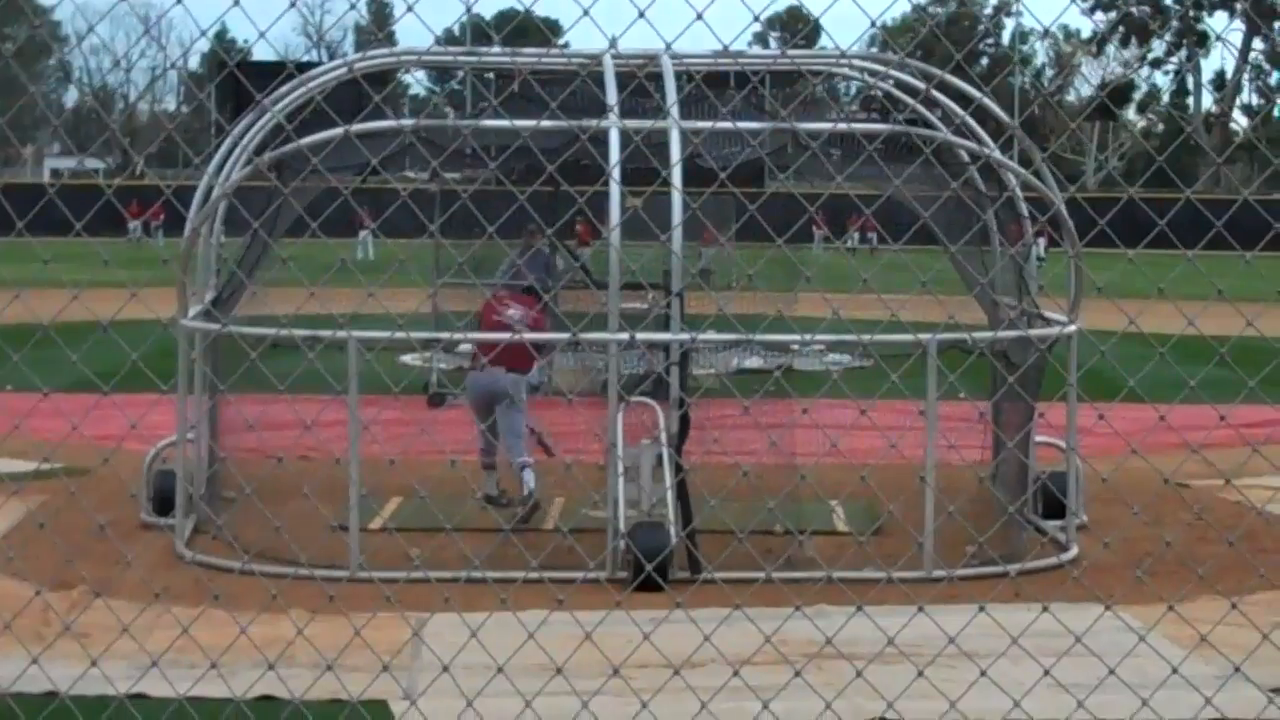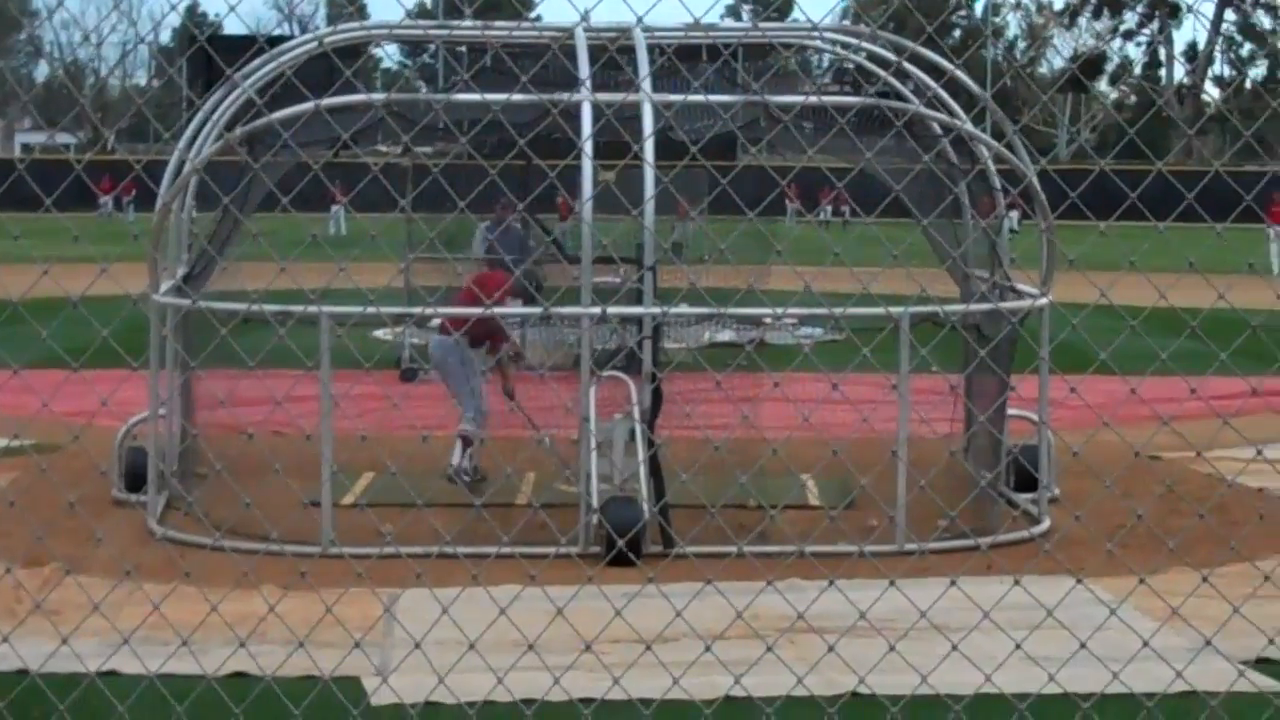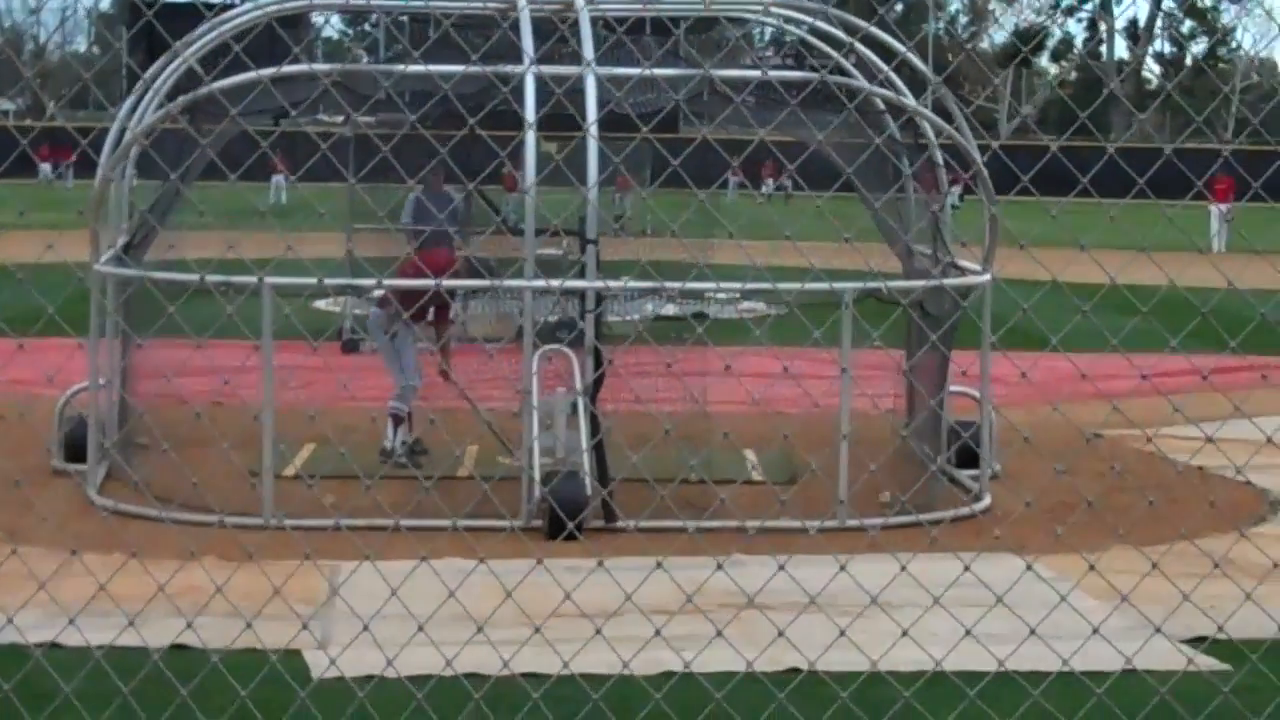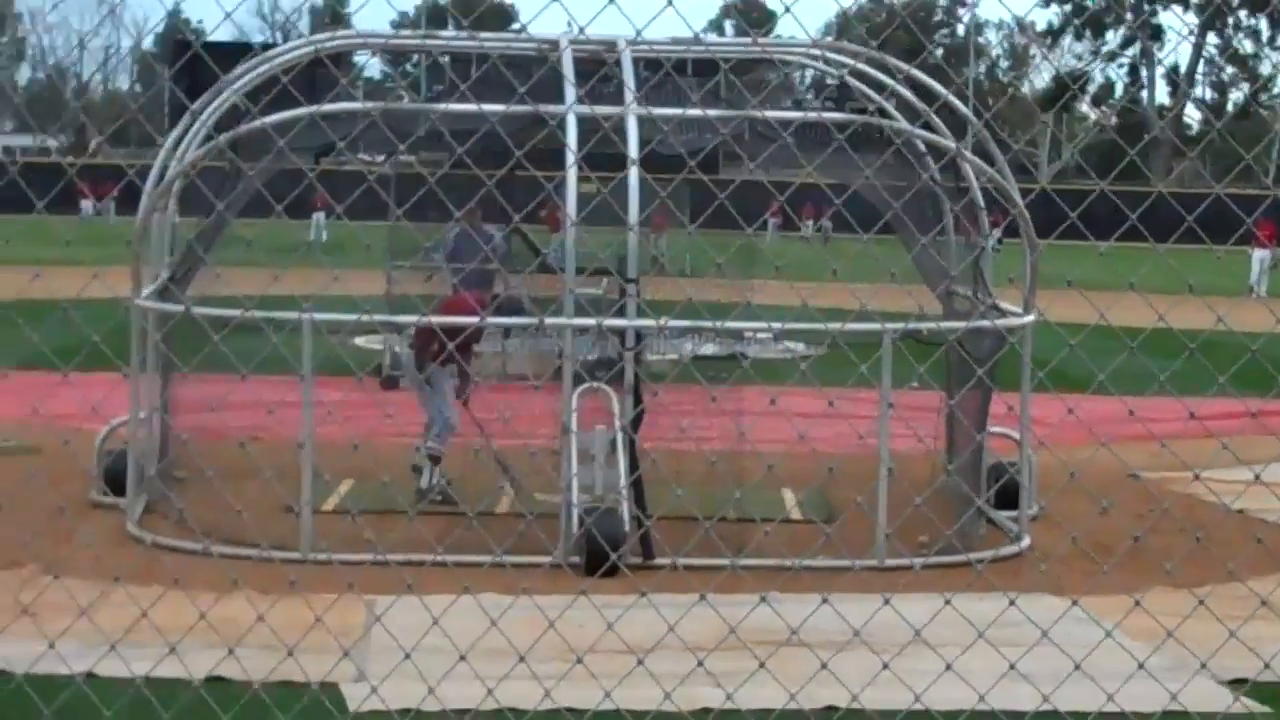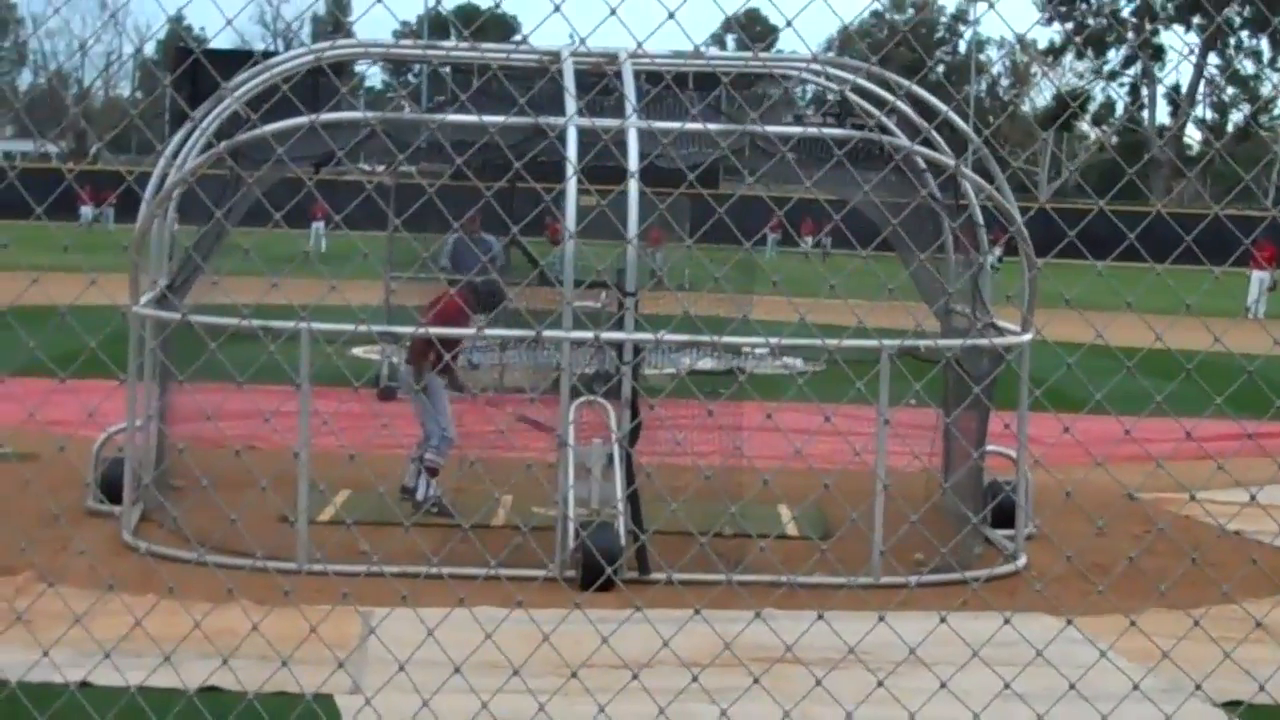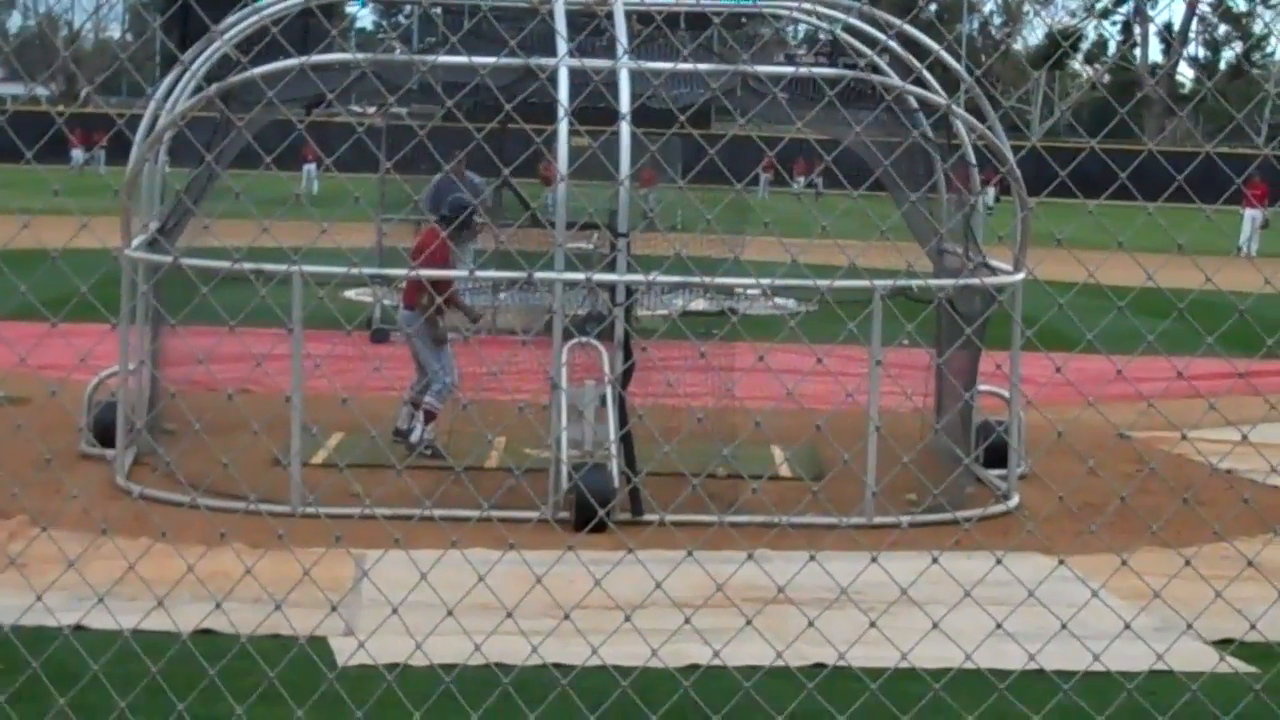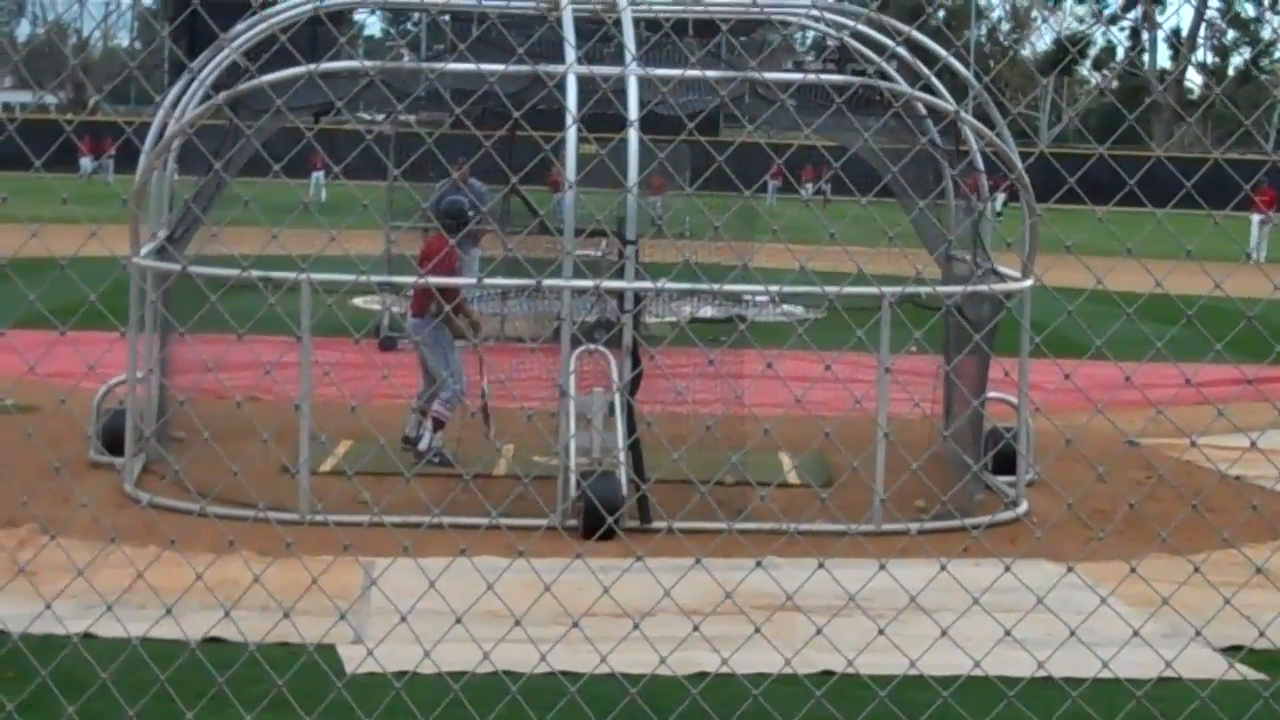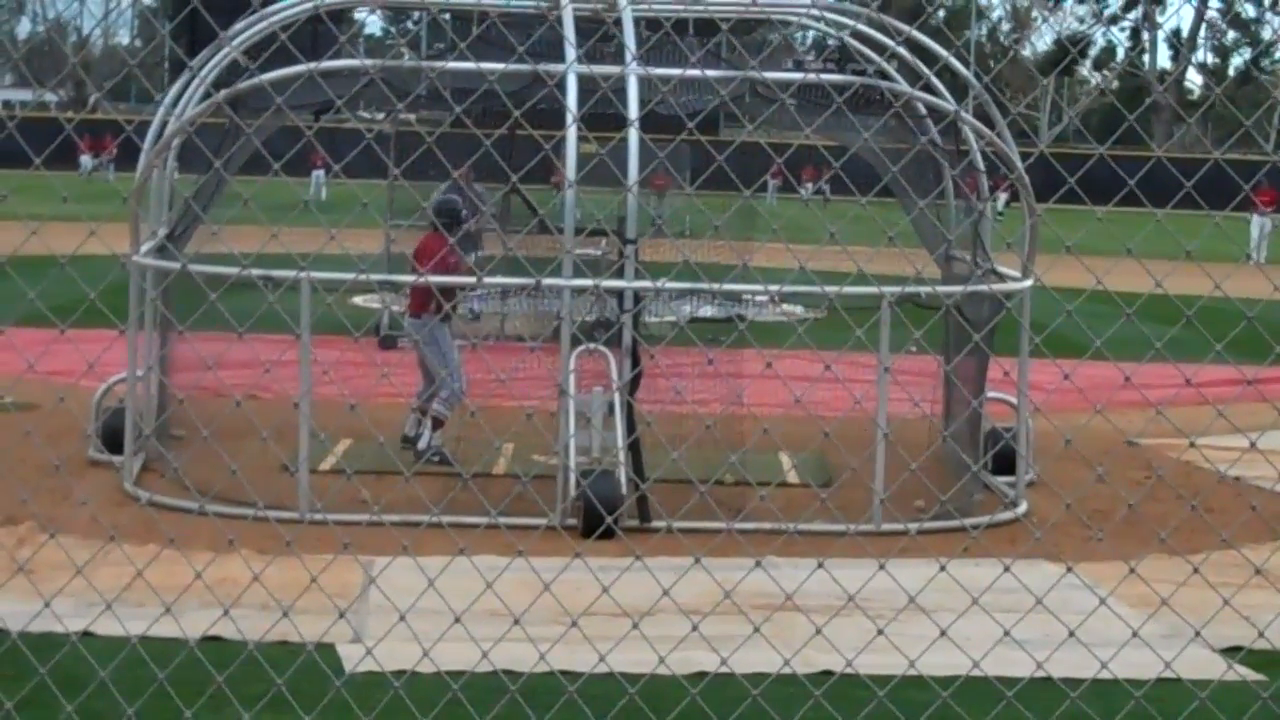
dt=0.4s
person 1, frame 1
left shoulder: (495, 300)
right shoulder: (539, 319)
right elbow: (533, 362)
right wrist: (522, 391)
left hip: (479, 376)
right hip: (512, 379)
left knee: (488, 435)
right knee: (516, 443)
left ankle: (491, 490)
right ankle: (529, 493)
person 1, frame 2
left shoulder: (497, 298)
right shoulder: (498, 281)
left elbow: (494, 345)
left wrist: (506, 380)
right wrist: (509, 343)
left hip: (441, 343)
right hip: (454, 345)
left knee: (469, 407)
right knee: (477, 410)
left ankle: (464, 463)
right ankle: (458, 467)
person 1, frame 3
left shoulder: (449, 281)
right shoulder: (444, 260)
left elbow: (442, 321)
right elbow: (400, 278)
left wrist: (445, 361)
right wrist: (393, 318)
left hip: (402, 323)
right hip: (389, 318)
left knee: (410, 382)
right knee: (408, 383)
left ankle: (405, 438)
right ankle: (391, 446)
person 1, frame 4
left shoulder: (481, 311)
right shoulder: (469, 307)
left elbow: (465, 347)
right elbow: (425, 330)
left wrist: (465, 382)
right wrist: (421, 370)
left hip: (439, 361)
right hip: (424, 361)
left knee: (440, 417)
right knee: (446, 420)
left ankle: (423, 464)
right ankle: (428, 485)
person 1, frame 5
left shoulder: (459, 304)
right shoulder: (451, 303)
right elbow: (421, 337)
left wrist: (453, 377)
right wrist: (420, 377)
left hip: (431, 373)
right hip: (422, 374)
left knee: (434, 432)
right knee: (444, 435)
left ankle: (411, 485)
right ankle: (425, 496)
person 1, frame 6
left shoulder: (440, 240)
right shoulder: (435, 243)
left elbow: (444, 286)
right elbow: (422, 288)
left wrist: (468, 310)
right wrist: (435, 327)
left hip: (416, 316)
right hip: (421, 318)
left knee: (428, 375)
right knee: (446, 379)
left ankle: (404, 427)
right ankle: (419, 438)
person 1, frame 7
left shoulder: (444, 246)
right shoulder: (441, 248)
left elbow: (451, 291)
right elbow: (432, 295)
left wrist: (469, 317)
right wrist: (454, 324)
left hip: (425, 322)
right hip: (430, 324)
left knee: (434, 382)
right knee: (454, 387)
left ankle: (412, 434)
right ankle: (428, 446)
person 1, frame 8
left shoulder: (444, 244)
right shoulder: (433, 245)
right elbow: (433, 285)
left wrist: (467, 270)
right wrist: (464, 270)
left hip: (428, 321)
right hip: (427, 322)
left knee: (435, 381)
right knee: (454, 385)
left ankle: (412, 433)
right ankle: (427, 445)
